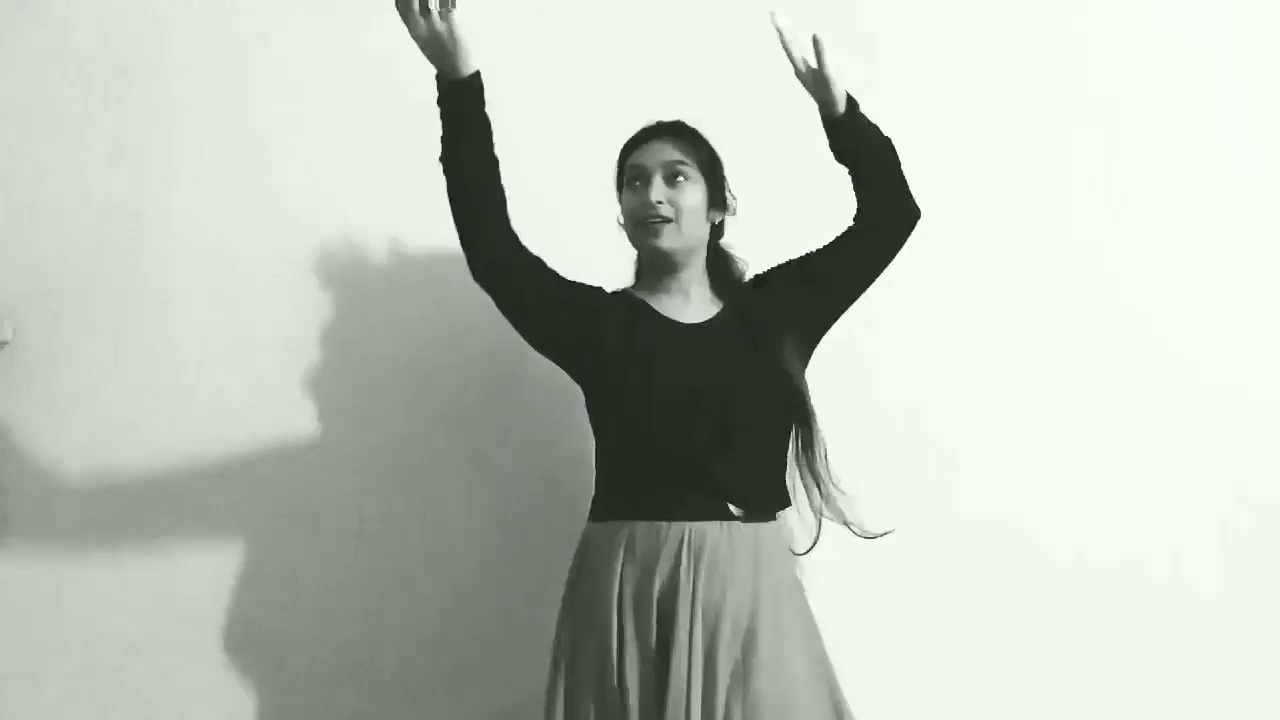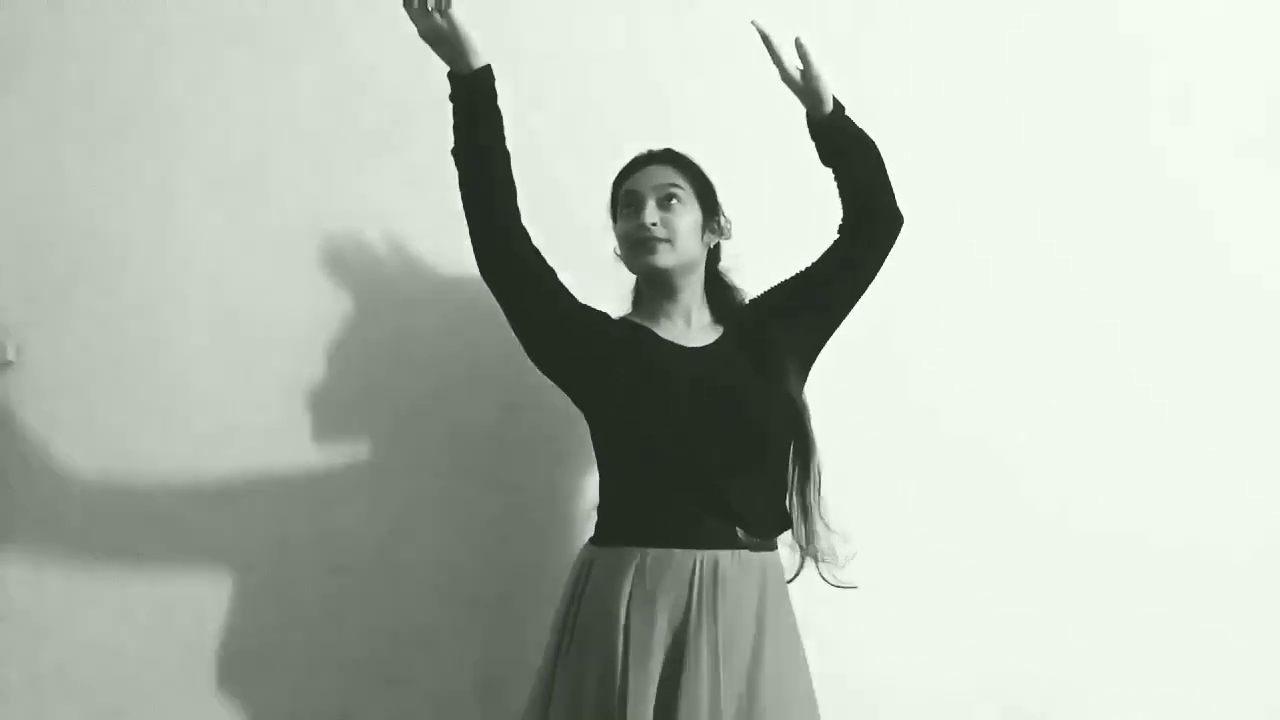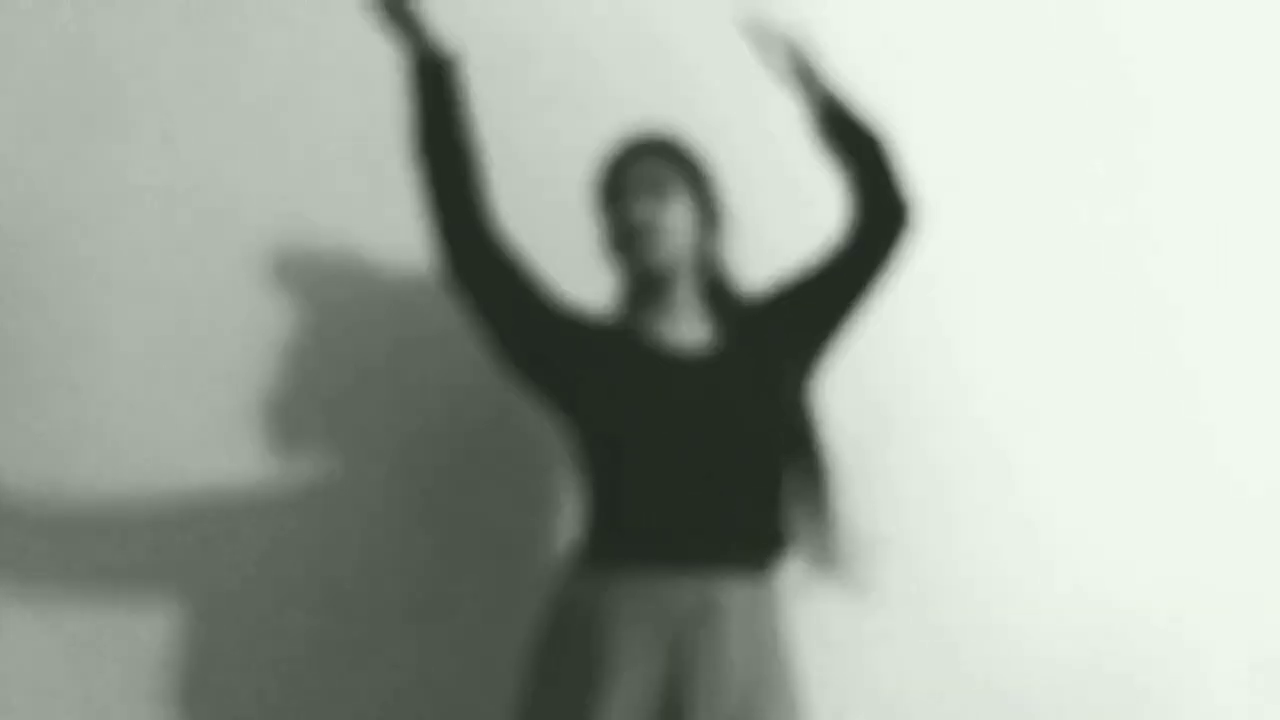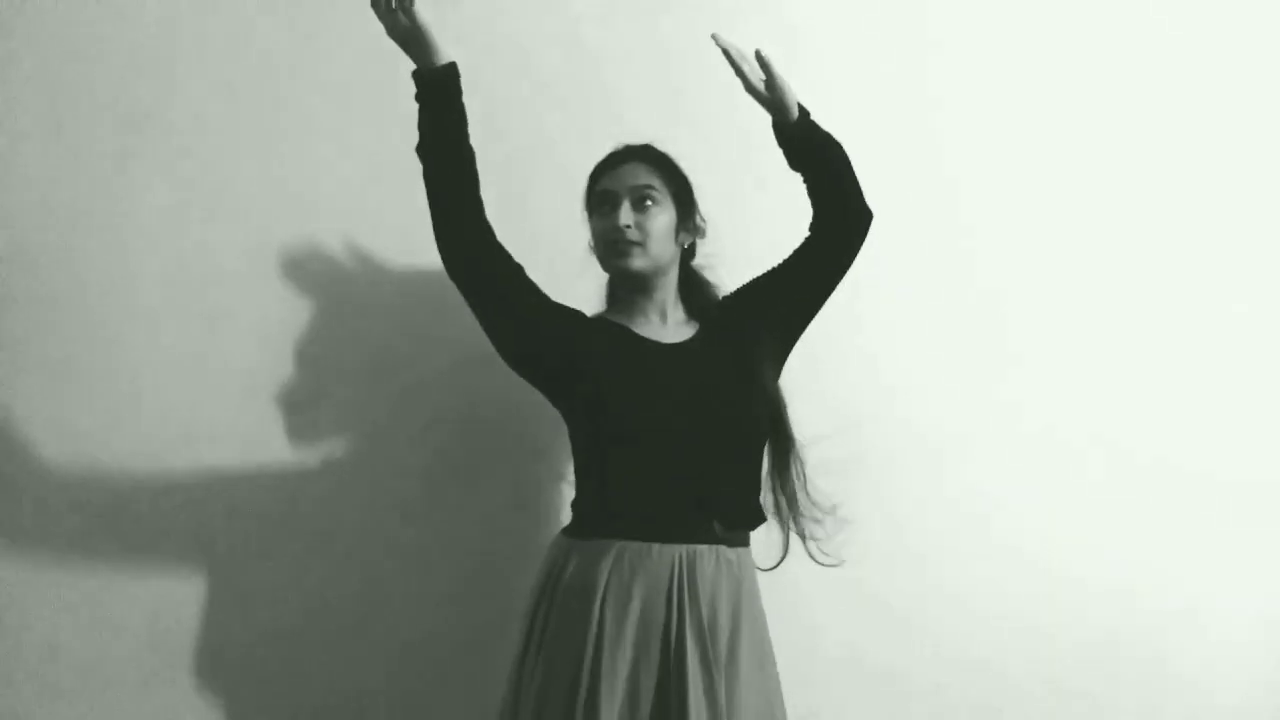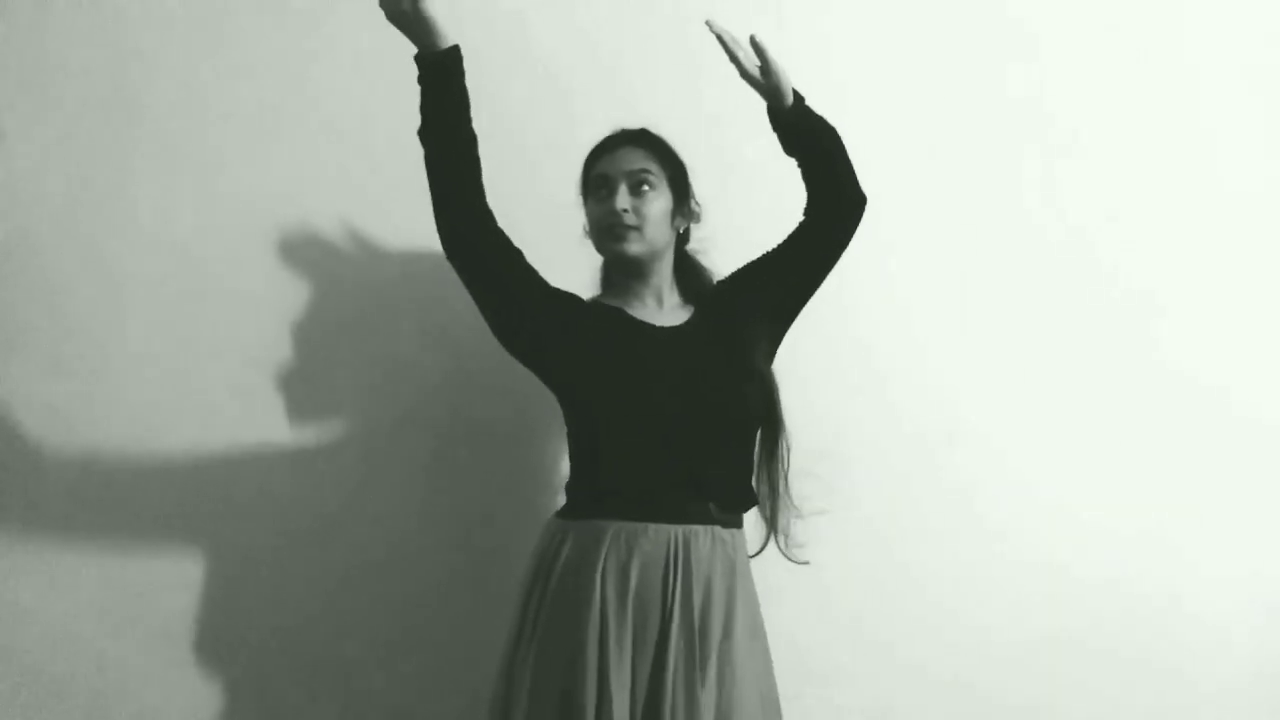
dt=1s
person 1, frame 1
left shoulder: (775, 309)
right shoulder: (597, 320)
left elbow: (891, 213)
right elbow: (490, 246)
left wrist: (836, 106)
right wrist: (460, 82)
left hip: (748, 584)
right hip: (630, 585)
person 1, frame 2
left shoulder: (772, 332)
right shoulder: (598, 345)
left elbow: (874, 222)
right elbow: (501, 242)
left wrist: (824, 113)
right wrist: (470, 78)
left hip: (746, 607)
right hip: (630, 604)
person 1, frame 3
left shoulder: (772, 337)
right shoulder: (585, 351)
left elbow: (883, 215)
right elbow: (471, 241)
left wrist: (824, 101)
right wrist: (433, 68)
left hip: (737, 631)
right hip: (613, 628)
person 1, frame 4
left shoulder: (746, 329)
right shoulder: (571, 343)
left elbow: (845, 220)
right elbow: (466, 238)
left wrist: (789, 116)
right wrist: (436, 74)
left hip: (715, 599)
right hip: (598, 594)
person 1, frame 5
left shoulder: (742, 314)
right shoulder: (570, 328)
left elbow: (839, 204)
right elbow: (468, 227)
left wrist: (784, 103)
right wrist: (439, 63)
left hip: (708, 583)
right hip: (594, 578)
